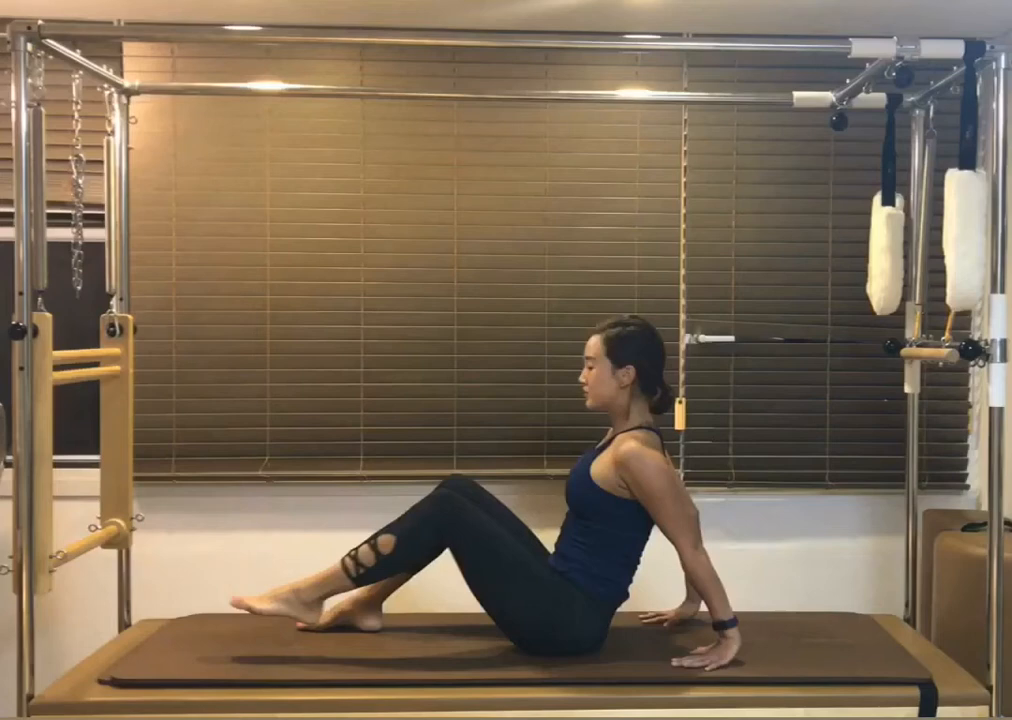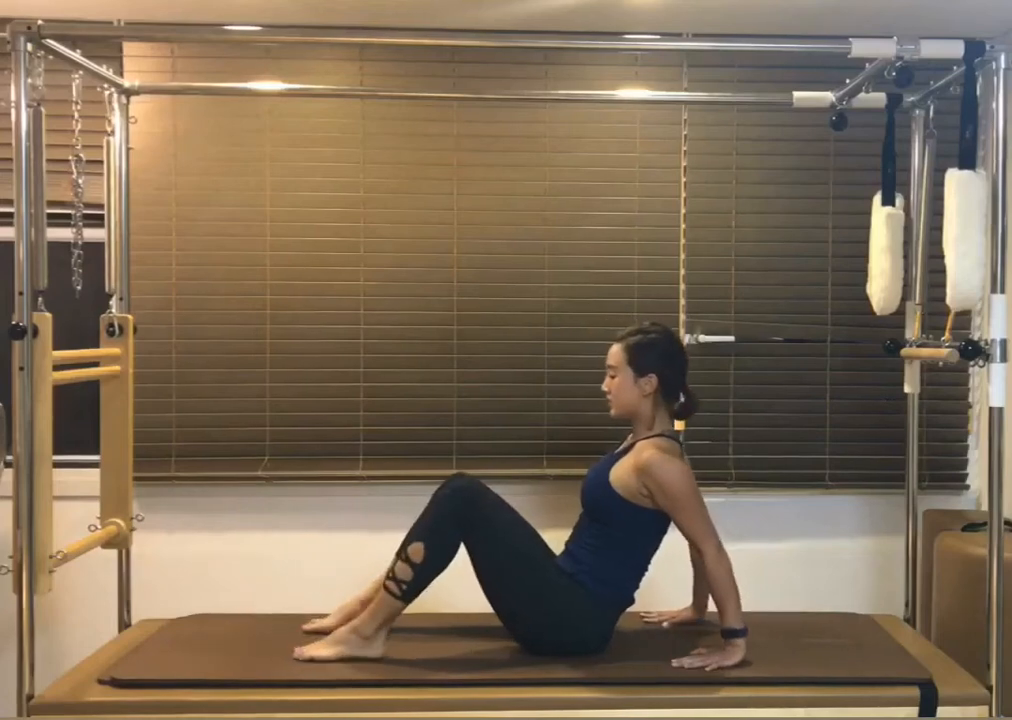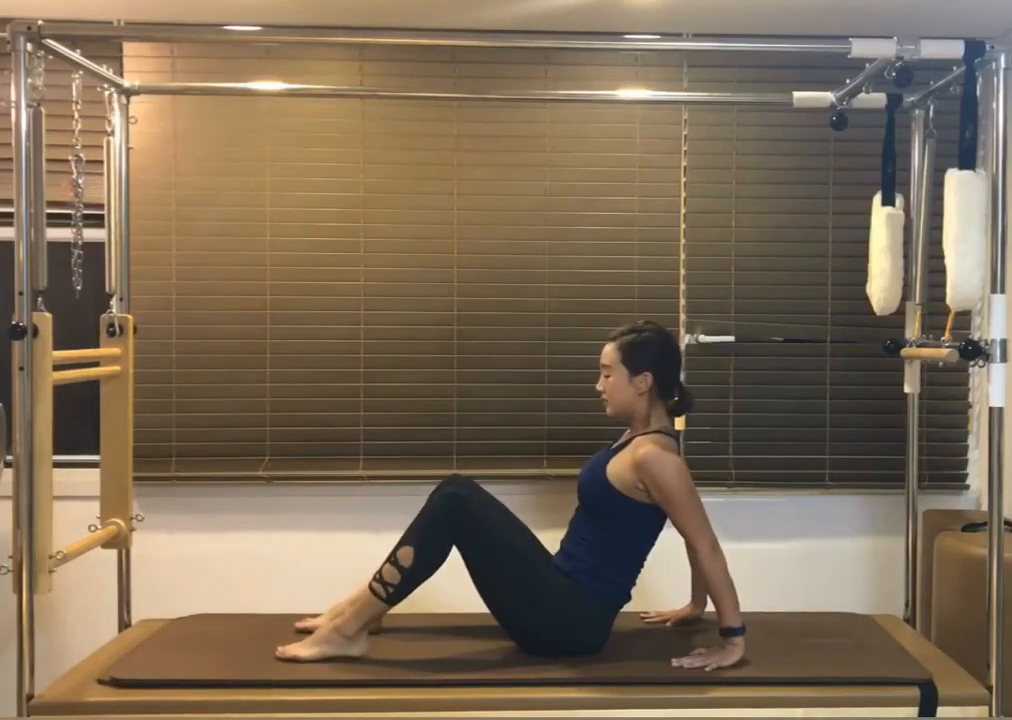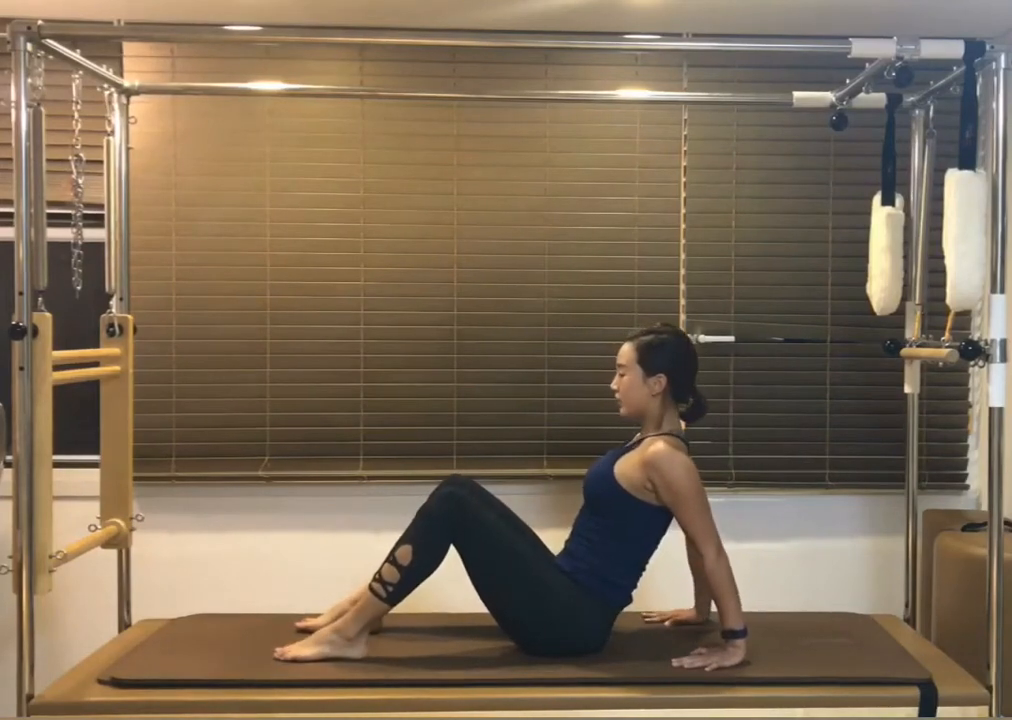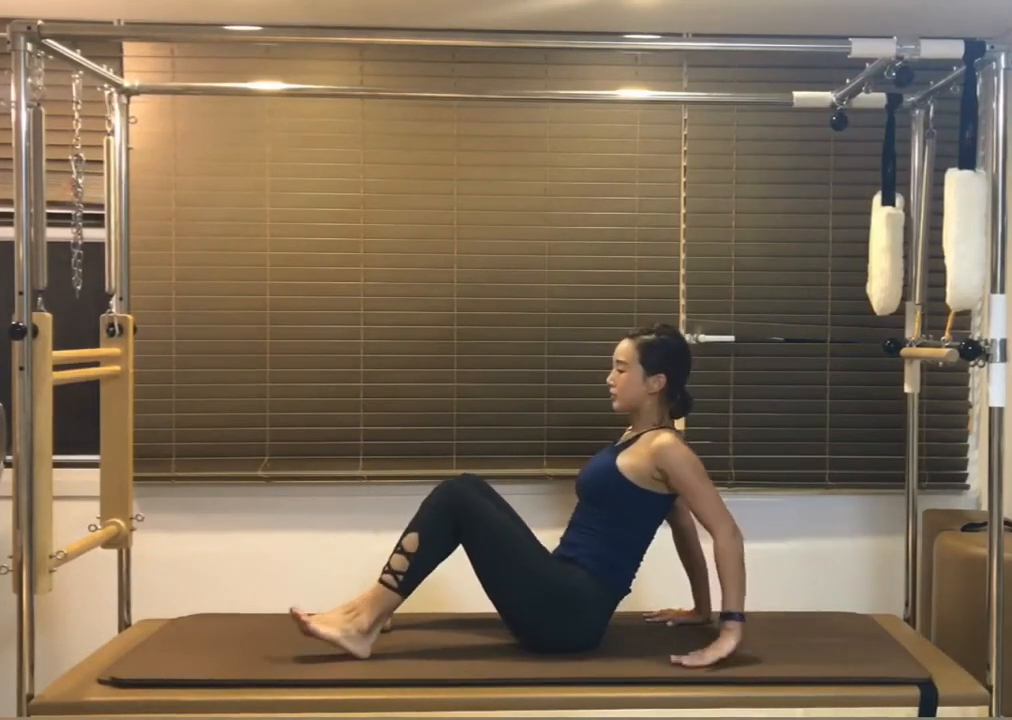
dt=0.7s
person 1, frame 1
left shoulder: (635, 455)
right shoulder: (627, 436)
left elbow: (690, 544)
right elbow: (690, 516)
left wrist: (728, 634)
right wrist: (690, 603)
left hip: (567, 621)
right hip: (557, 597)
left knee: (446, 513)
right knee: (459, 492)
left ankle: (308, 596)
right ankle: (365, 604)
person 1, frame 2
left shoulder: (655, 461)
right shoulder: (645, 442)
left elbow: (711, 549)
right elbow: (698, 537)
left wrist: (734, 640)
right wrist: (697, 607)
left hip: (570, 623)
right hip: (564, 597)
left knee: (461, 500)
right knee: (459, 491)
left ankle: (366, 631)
right ankle: (371, 603)
person 1, frame 3
left shoulder: (653, 457)
right shoulder: (641, 438)
left elbow: (706, 545)
right elbow: (692, 533)
left wrist: (732, 639)
right wrist: (695, 604)
left hip: (570, 621)
right hip: (561, 595)
left knee: (453, 507)
right knee: (458, 492)
left ankle: (347, 632)
right ankle: (365, 604)
person 1, frame 4
left shoulder: (663, 457)
right shoulder: (651, 441)
left elbow: (711, 549)
right elbow: (695, 541)
left wrist: (735, 641)
right wrist: (700, 609)
left hip: (569, 621)
right hip: (562, 592)
left knee: (450, 508)
right knee: (459, 491)
left ankle: (348, 633)
right ankle: (366, 604)
person 1, frame 5
left shoulder: (664, 450)
right shoulder: (636, 438)
left elbow: (727, 532)
right elbow: (685, 529)
left wrist: (731, 627)
right wrist: (700, 609)
left hip: (569, 612)
right hip: (559, 597)
left knee: (453, 499)
right knee: (467, 489)
left ankle: (362, 628)
right ankle: (376, 602)
